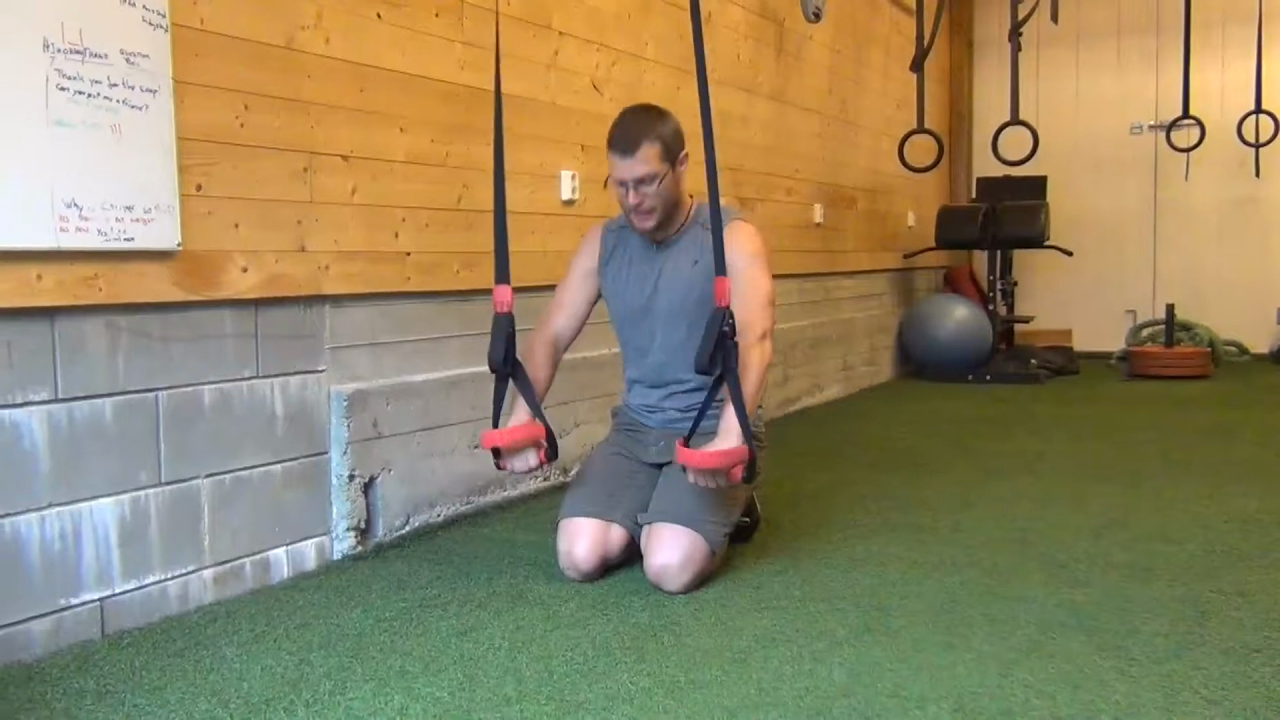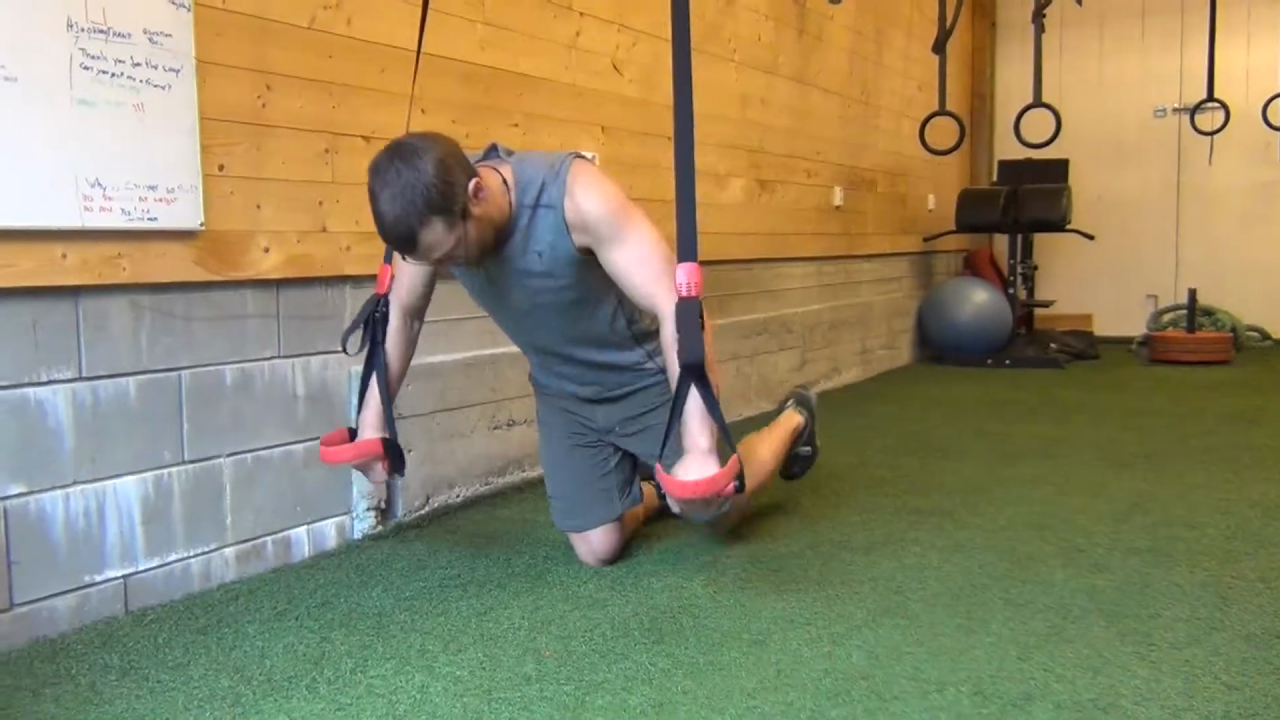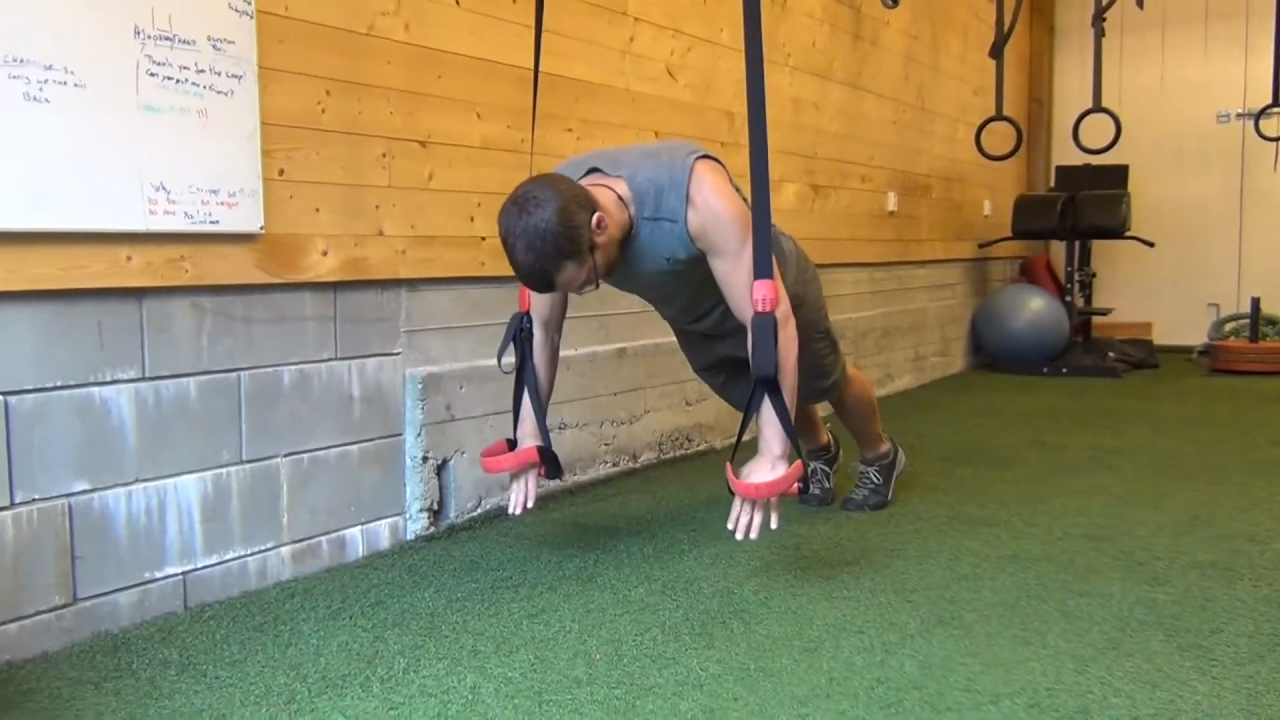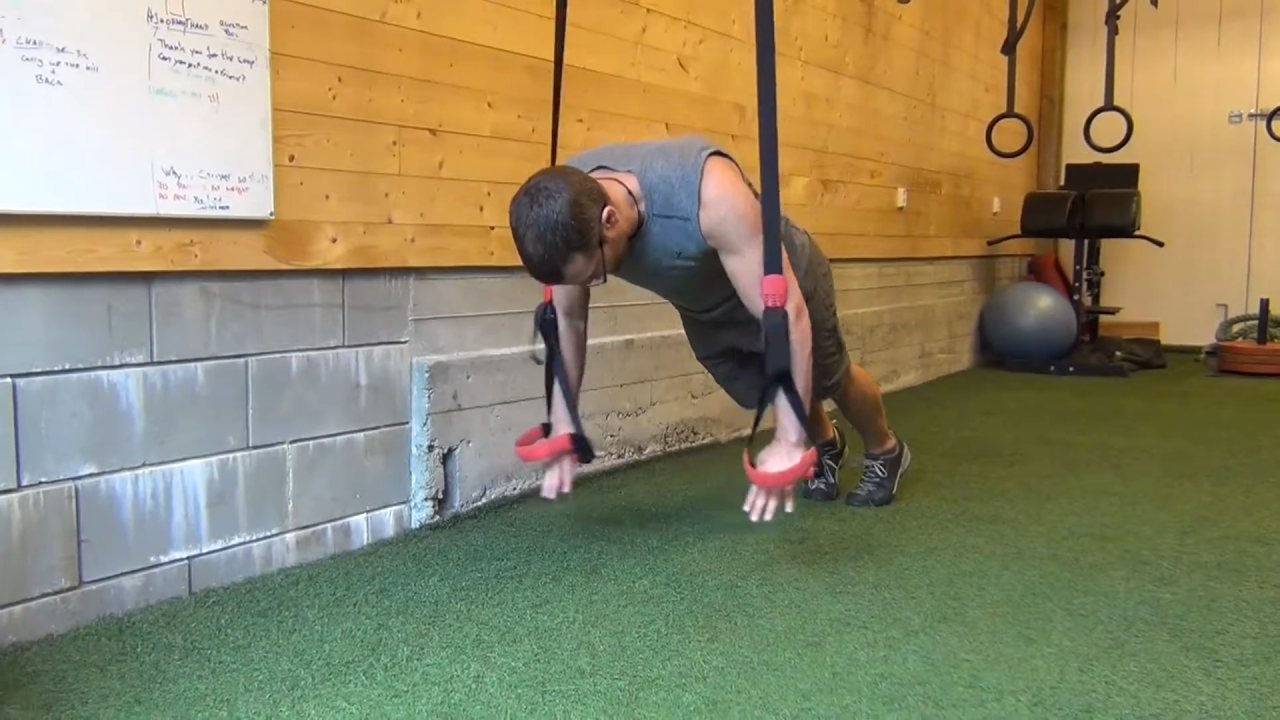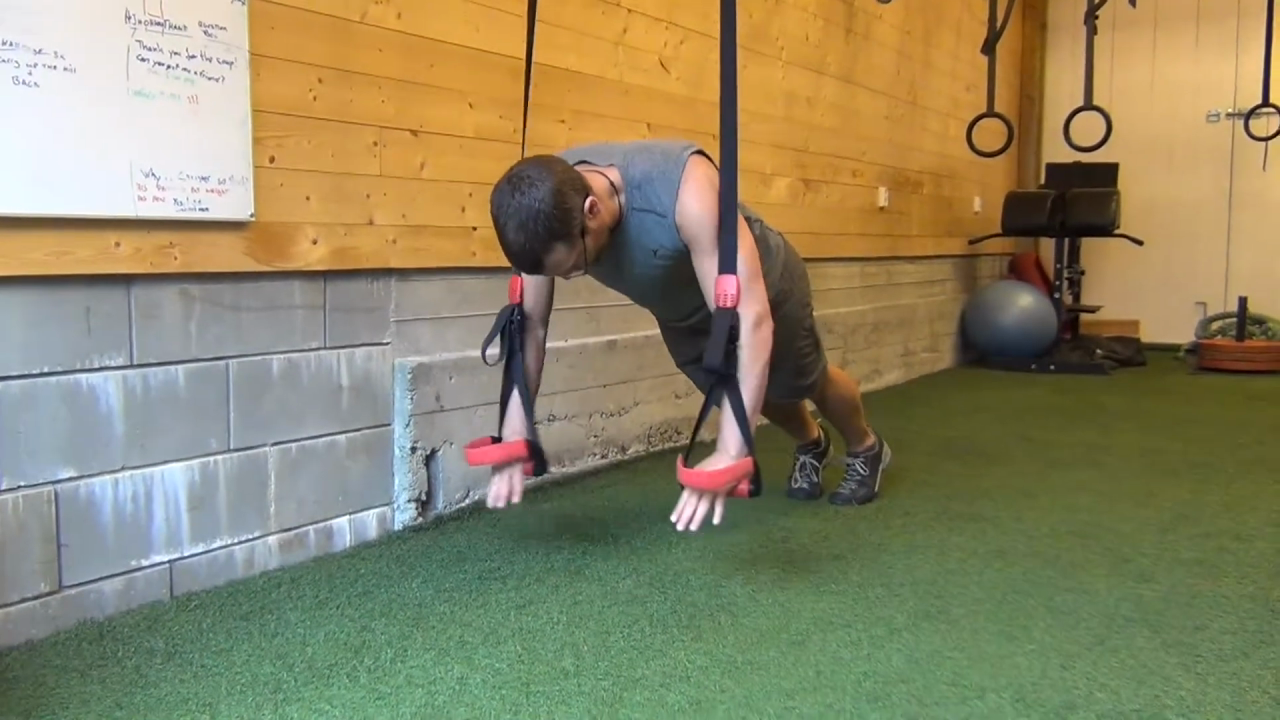
dt=1s
person 1, frame 1
left shoulder: (731, 239)
right shoulder: (604, 241)
left elbow: (754, 335)
right elbow: (551, 335)
left wrist: (731, 434)
right wrist: (520, 418)
left hip: (712, 430)
right hip: (637, 428)
left knee: (671, 568)
right knee: (580, 558)
left ankle: (732, 500)
right ankle: (660, 508)
person 1, frame 2
left shoulder: (576, 195)
right shoulder: (434, 212)
left elbow: (676, 307)
right elbow: (402, 314)
left wrist: (699, 447)
right wrist: (373, 418)
left hip: (651, 374)
right hip: (563, 392)
left knee: (717, 506)
right knee: (597, 550)
left ankle: (792, 420)
right ankle: (655, 491)
person 1, frame 3
left shoulder: (696, 194)
right shoulder: (555, 216)
left elbow: (771, 320)
right elbow: (542, 330)
left wrist: (772, 453)
right wrist: (528, 435)
left hip: (773, 291)
left knee: (827, 381)
right knee: (758, 398)
left ankle: (880, 457)
right ankle: (820, 452)
person 1, frame 4
left shoulder: (707, 191)
right shoulder: (567, 206)
left elbow: (787, 315)
right elbow: (568, 320)
left wrist: (789, 442)
right wrist: (561, 426)
left hip: (785, 281)
left knee: (830, 377)
right knee: (762, 390)
left ankle: (886, 453)
right ankle: (828, 447)
person 1, frame 5
left shoulder: (684, 189)
right shoulder: (545, 209)
left elbow: (751, 320)
right elbow: (531, 321)
left wrist: (731, 451)
right wrist: (513, 435)
left hip: (759, 286)
left knee: (807, 381)
right knee: (754, 391)
left ankle: (866, 451)
right ankle: (811, 446)
